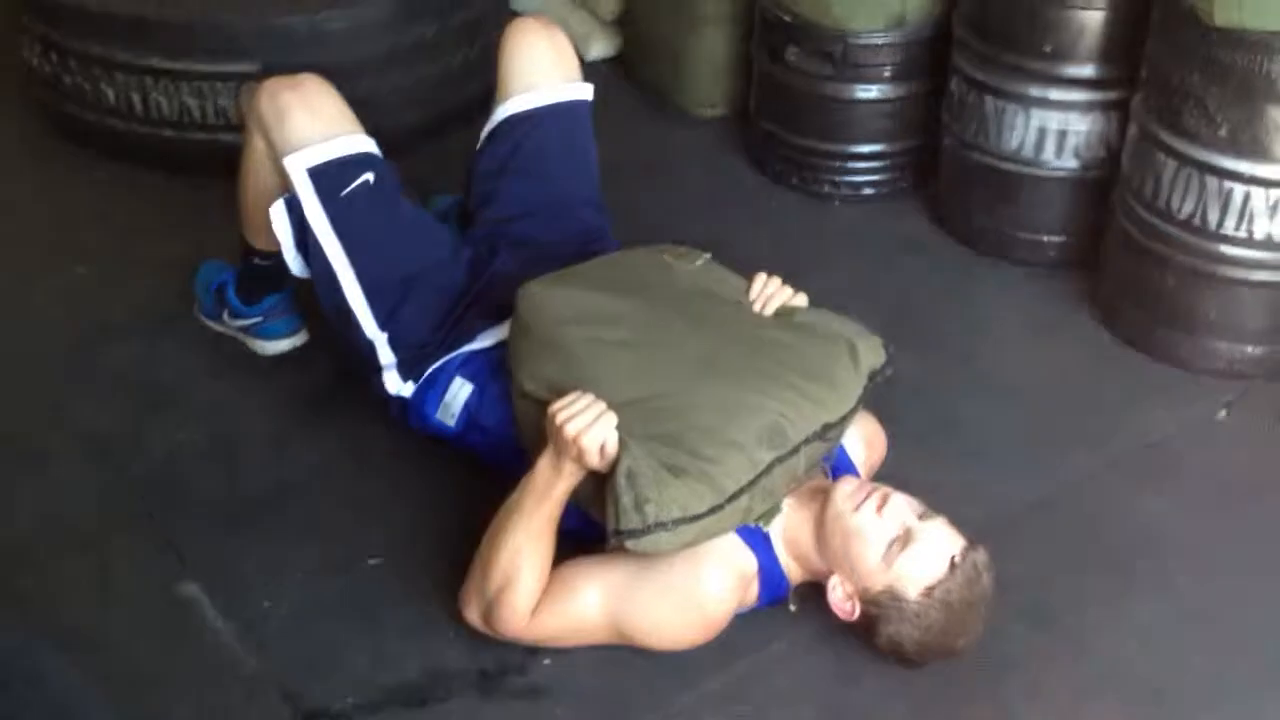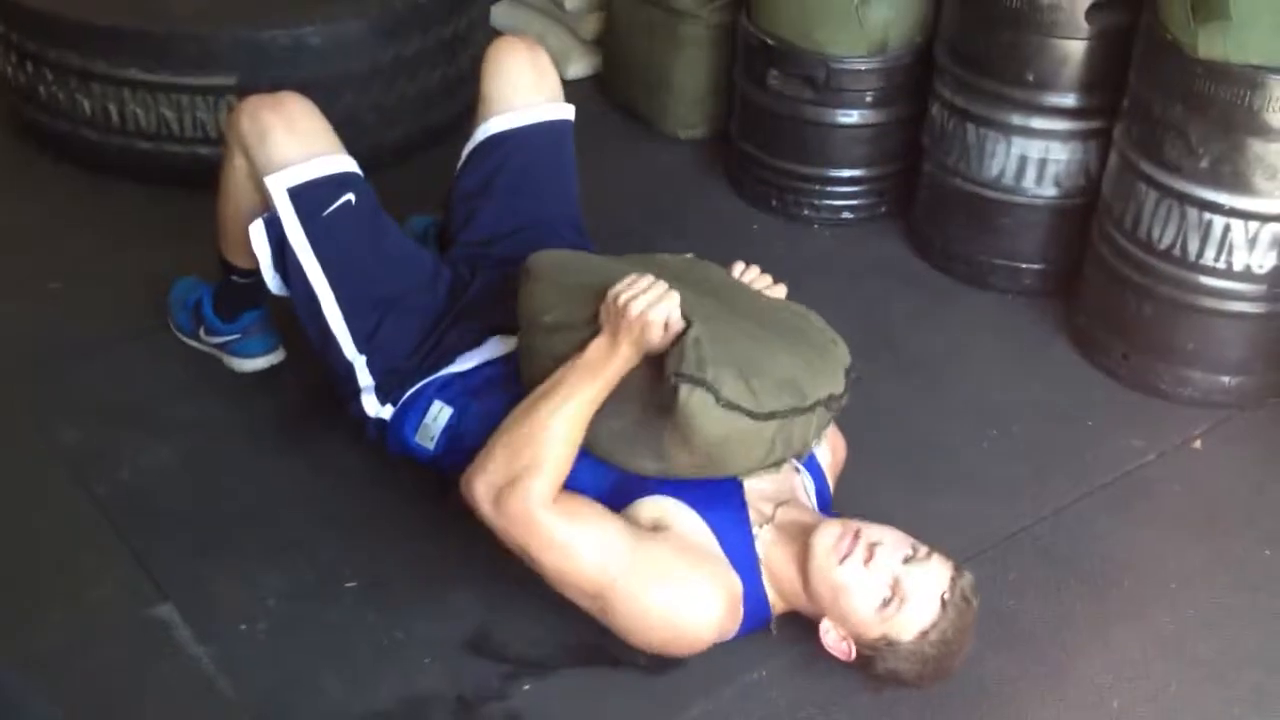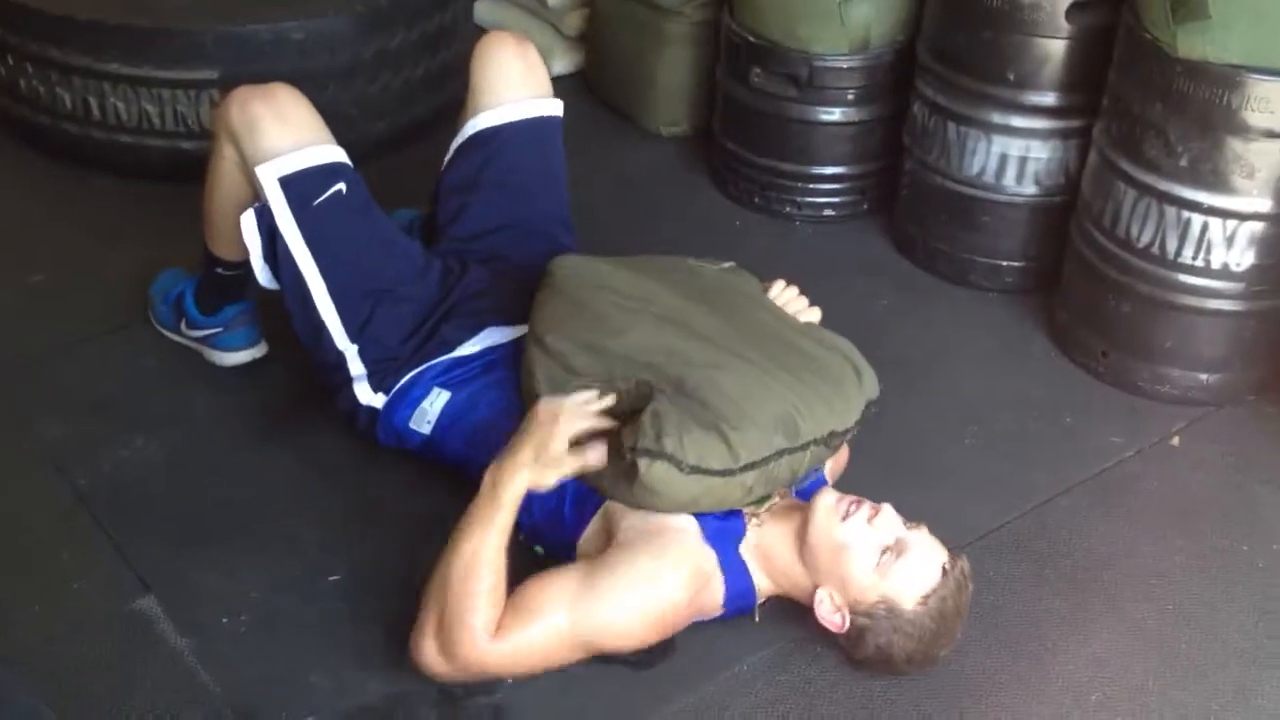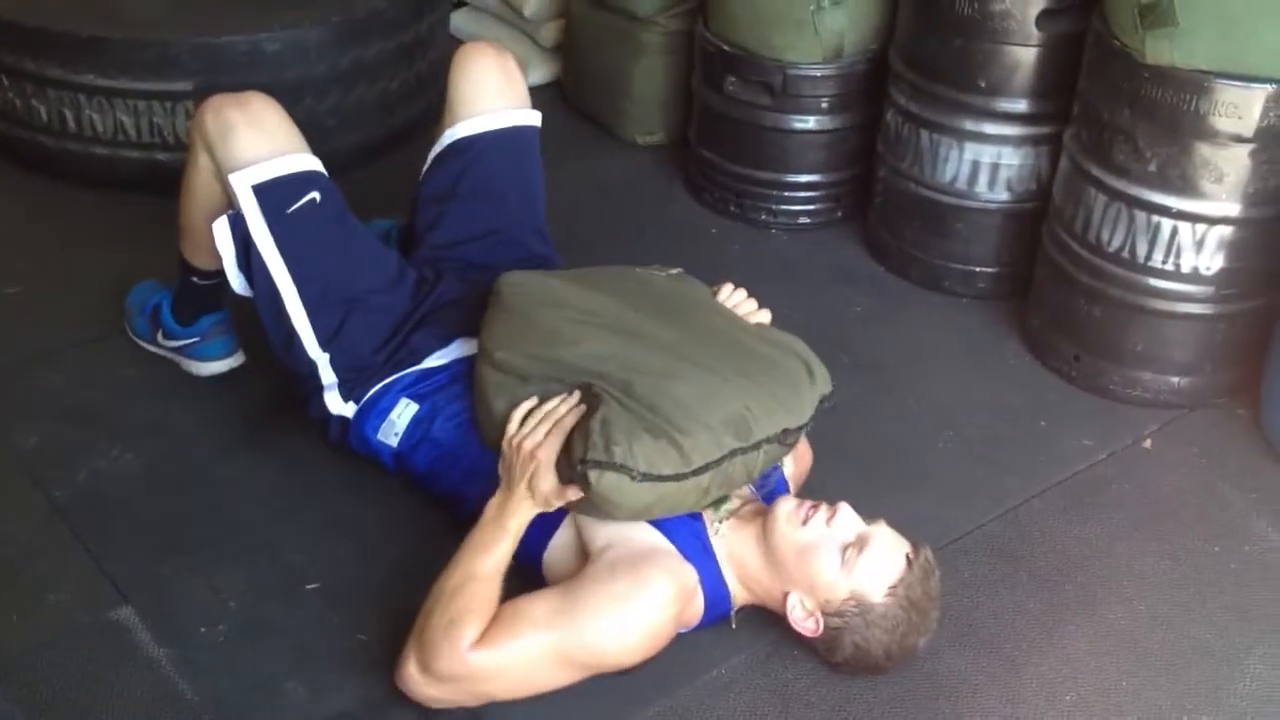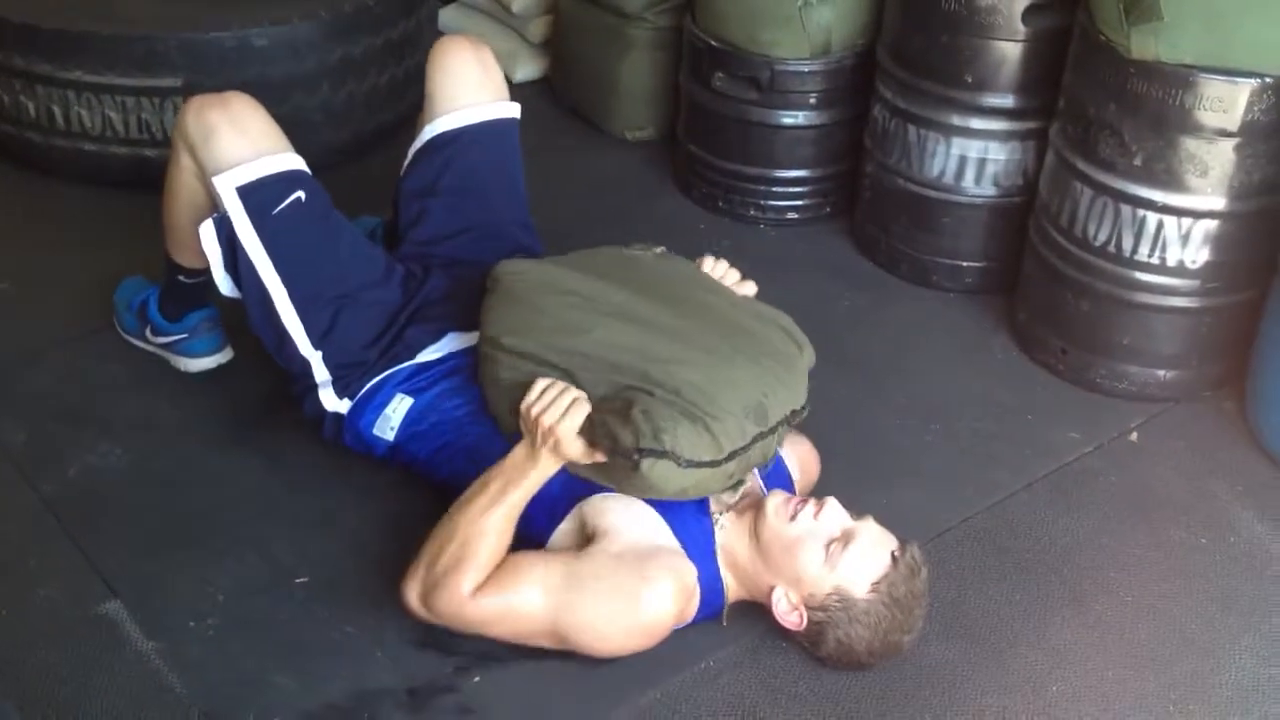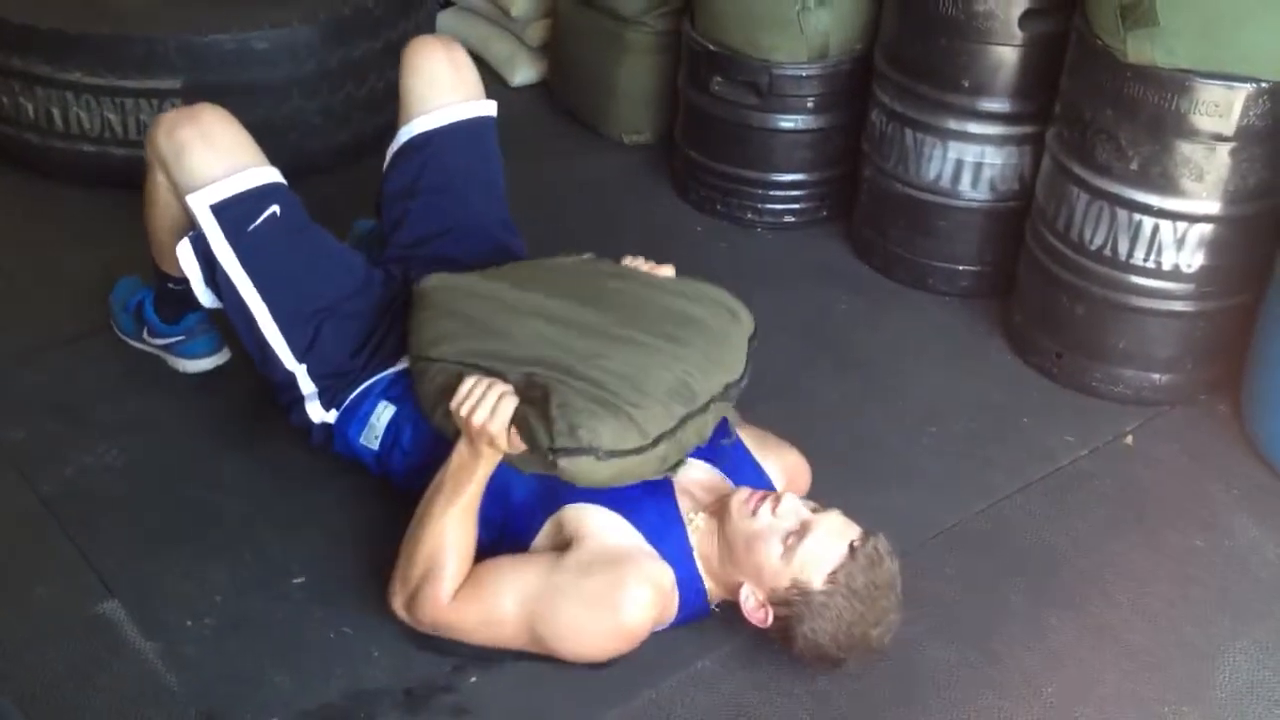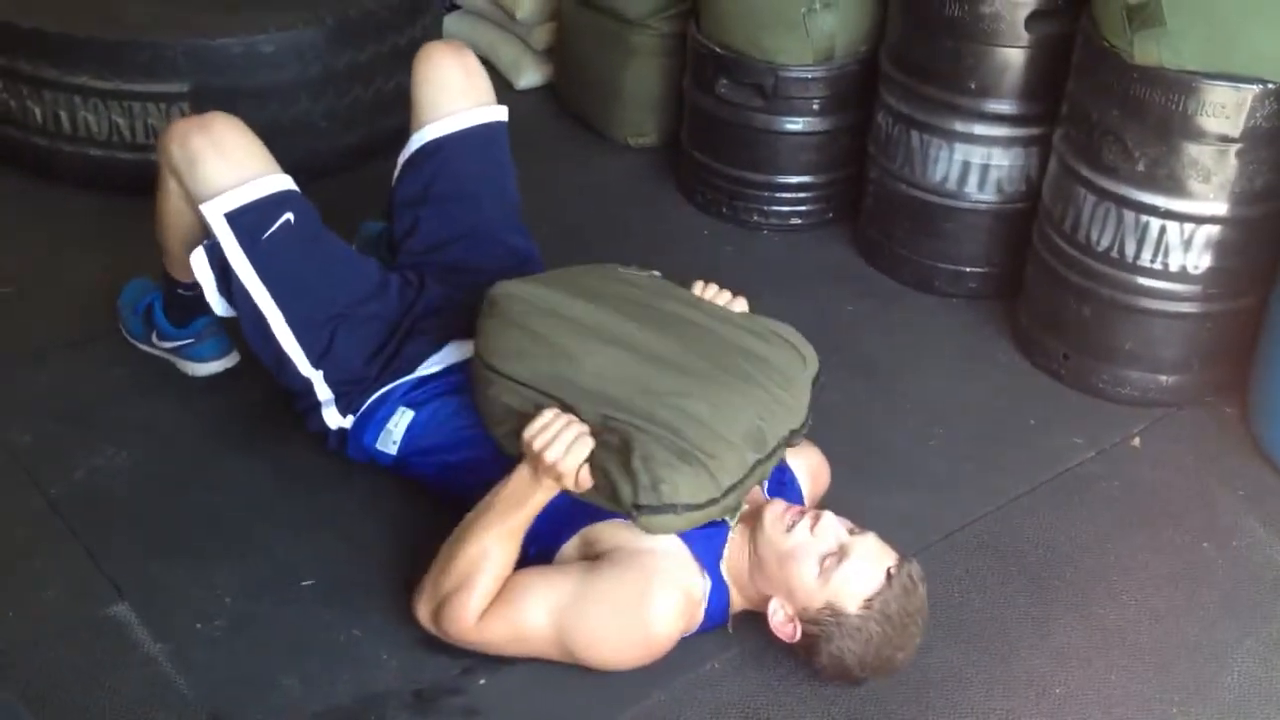
dt=0.5s
person 1, frame 1
left shoulder: (705, 589)
right shoulder: (853, 446)
left elbow: (492, 609)
left wrist: (561, 461)
right wrist: (780, 326)
left hip: (449, 351)
left knee: (287, 100)
right knee: (533, 38)
left ankle: (258, 299)
right ankle: (475, 229)
person 1, frame 2
left shoulder: (695, 601)
right shoulder: (814, 460)
left elbow: (497, 491)
left wrist: (614, 350)
left hip: (423, 371)
left knee: (270, 118)
right knee: (515, 54)
left ankle: (233, 315)
right ankle: (450, 246)
person 1, frame 3
left shoulder: (673, 582)
right shoulder: (813, 461)
left elbow: (446, 647)
left wrist: (513, 474)
left hip: (415, 367)
right hip: (528, 303)
left knee: (259, 110)
right knee: (504, 51)
left ankle: (214, 309)
right ankle: (436, 237)
person 1, frame 4
left shoulder: (653, 598)
right shoulder: (774, 469)
left elbow: (430, 672)
left wrist: (514, 500)
left hip: (384, 374)
left knee: (232, 118)
right knee: (483, 61)
left ankle: (193, 320)
right ankle: (414, 252)
person 1, frame 5
left shoulder: (648, 593)
right shoulder: (783, 465)
left elbow: (433, 592)
left wrist: (537, 457)
left hip: (379, 372)
right hip: (493, 307)
left knee: (215, 118)
right knee: (460, 56)
left ankle: (179, 317)
right ankle: (400, 245)
person 1, frame 6
left shoulder: (626, 599)
right shoulder: (776, 473)
left elbow: (421, 601)
left wrist: (478, 448)
left hip: (364, 379)
left knee: (188, 133)
right knee: (435, 55)
left ankle: (173, 320)
right ankle: (390, 257)
person 1, frame 7
left shoulder: (657, 608)
right shoulder: (799, 474)
left elbow: (444, 611)
left wrist: (537, 480)
left hip: (384, 385)
left knee: (201, 141)
right knee: (444, 61)
left ankle: (182, 321)
right ankle: (400, 263)
